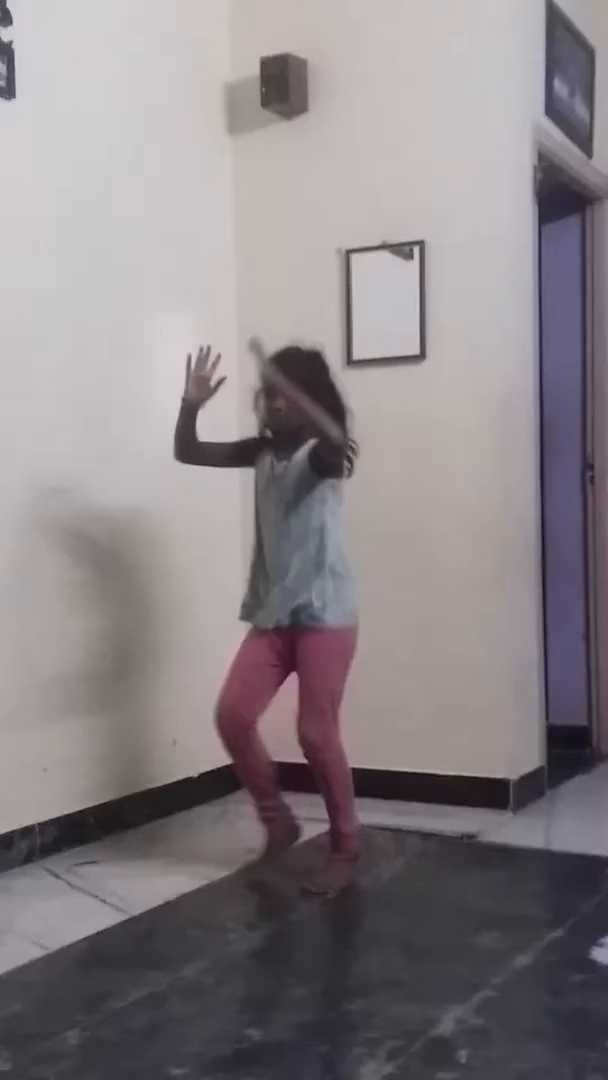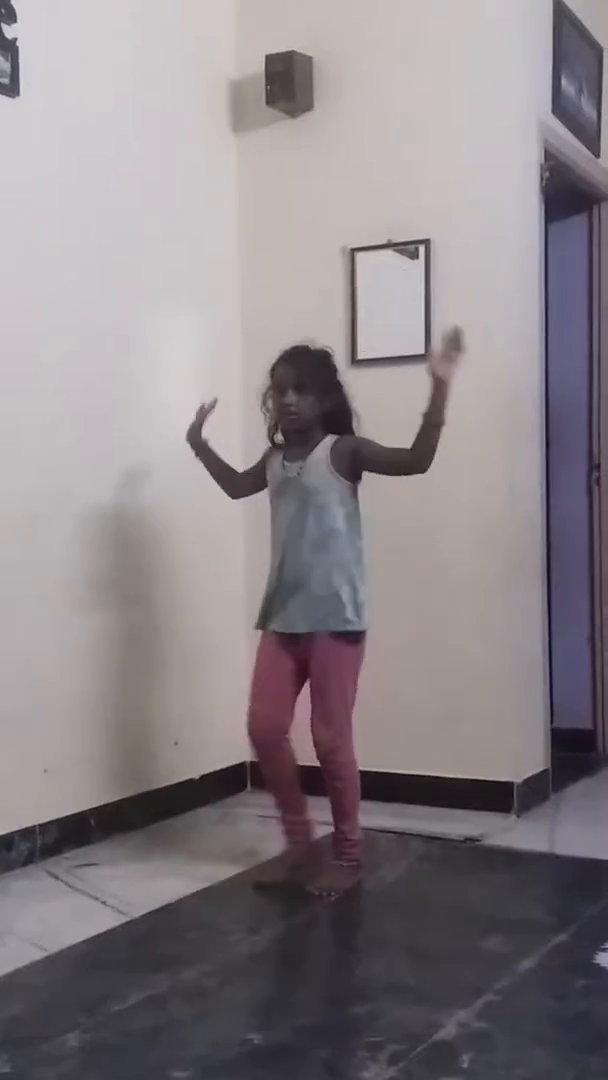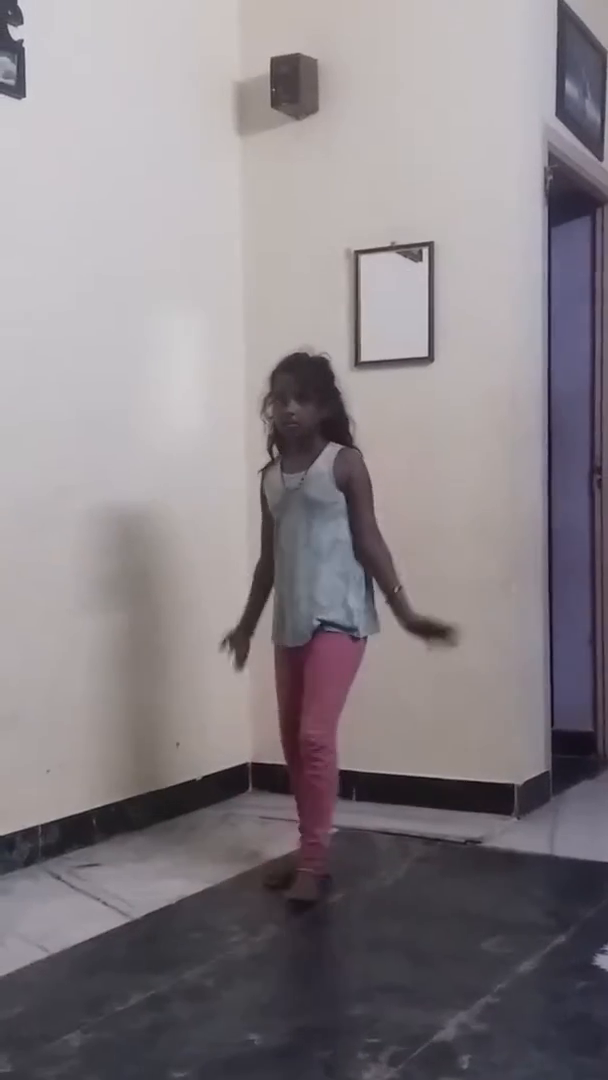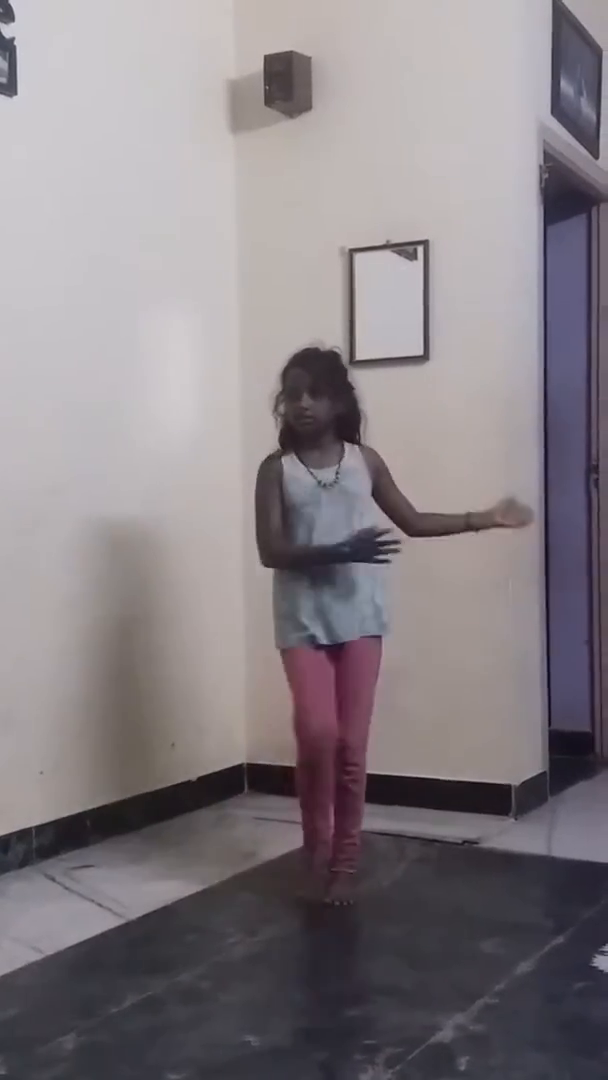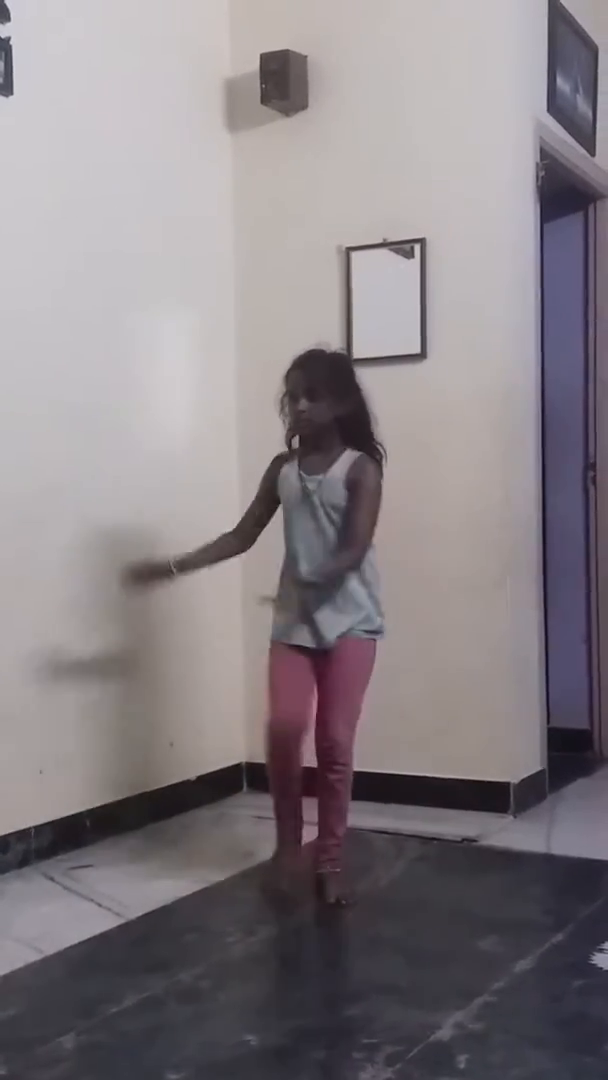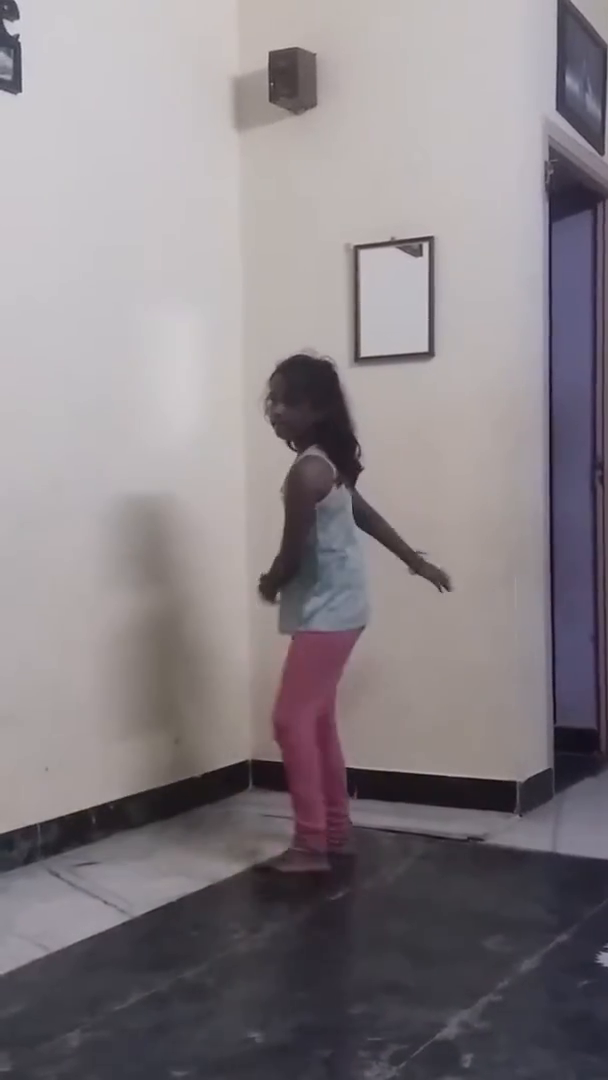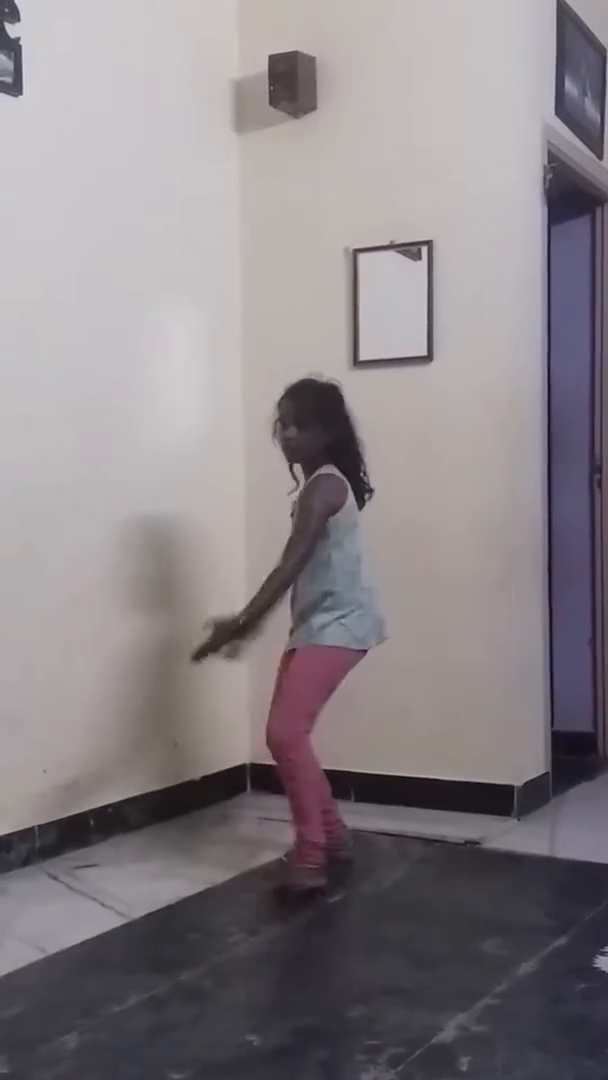
dt=0.5s
person 1, frame 1
left shoulder: (323, 453)
right shoulder: (260, 453)
left elbow: (338, 439)
right elbow: (188, 453)
left wrist: (288, 382)
right wrist: (191, 406)
left hip: (324, 612)
right hip: (272, 612)
left knee: (316, 733)
right knee: (232, 713)
left ankle: (346, 849)
right ankle: (278, 820)
person 1, frame 2
left shoulder: (342, 451)
right shoulder: (274, 457)
left elbow: (417, 459)
right elbow: (236, 485)
left wrist: (439, 386)
right wrist: (199, 444)
left hip: (336, 616)
right hip: (282, 614)
left knee: (331, 737)
right knee: (265, 727)
left ankle: (347, 856)
right ankle: (300, 846)
person 1, frame 3
left shoulder: (346, 463)
right shoulder: (270, 476)
left elbow: (370, 542)
left wrist: (406, 613)
right wrist: (247, 622)
left hip: (339, 620)
right hip: (289, 625)
left knee: (317, 737)
right knee: (295, 743)
left ankle: (315, 859)
right ankle: (310, 852)
person 1, frame 4
left shoulder: (365, 461)
right shoulder: (275, 469)
left elbow: (412, 521)
right elbow: (270, 550)
left wrist: (484, 519)
right wrist: (337, 551)
left hip: (359, 620)
right hip: (301, 623)
left knee: (352, 747)
right knee: (317, 733)
left ankle: (343, 865)
right ankle: (316, 847)
person 1, frame 5
left shoulder: (362, 468)
right shoulder: (281, 468)
left elbow: (354, 552)
right elbow: (243, 534)
left wrist: (310, 589)
right wrist: (174, 565)
left hip: (349, 620)
right hip: (294, 620)
left knee: (335, 743)
right knee: (284, 727)
left ankle: (330, 863)
right ankle: (288, 832)
person 1, frame 6
left shoulder: (306, 471)
right shoulder: (329, 465)
left elbow: (294, 555)
right elbow: (366, 517)
left wrist: (272, 582)
right wrist: (414, 562)
left hip: (323, 612)
right hip: (332, 608)
left knee: (292, 718)
right knee: (315, 715)
left ankle: (310, 843)
right ankle: (334, 830)
person 1, frame 7
left shoulder: (324, 487)
right shoulder: (313, 489)
left elbow: (295, 568)
right elbow: (290, 566)
left wrist: (245, 622)
right wrist: (244, 622)
left hip: (338, 627)
right hip: (314, 628)
left knee: (285, 732)
right knee: (290, 736)
left ankle: (312, 854)
right ankle: (326, 837)
